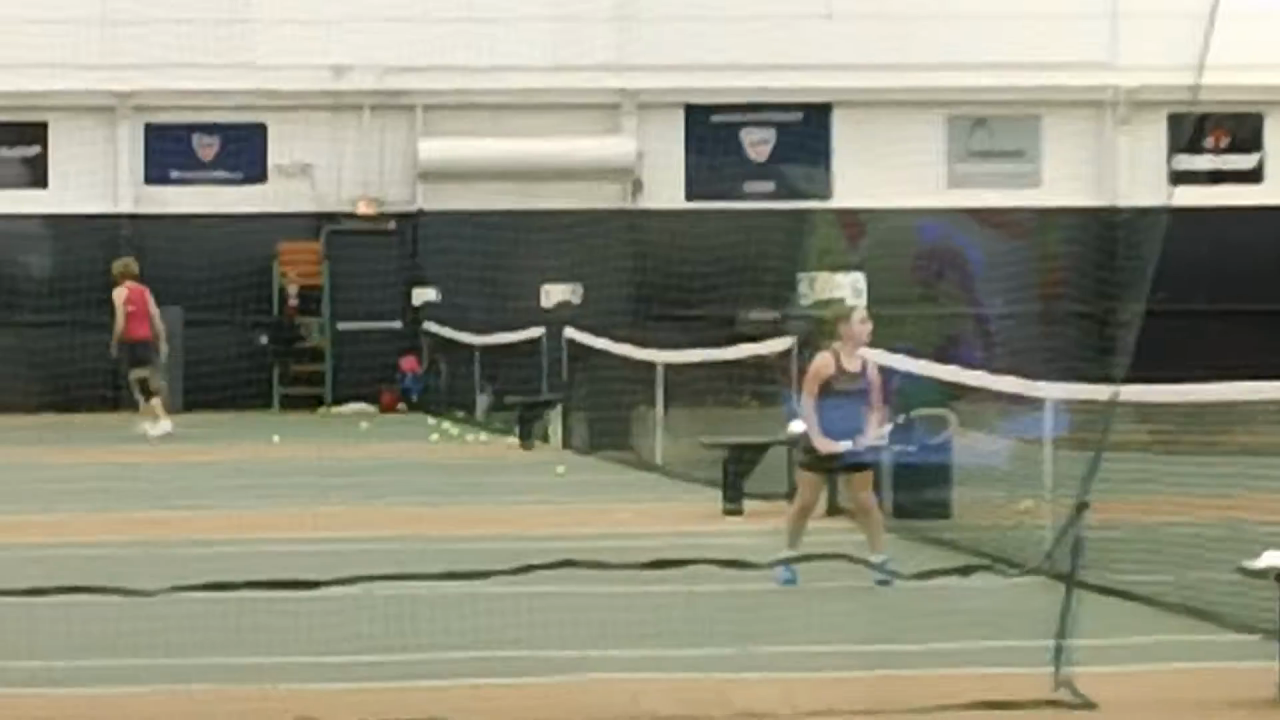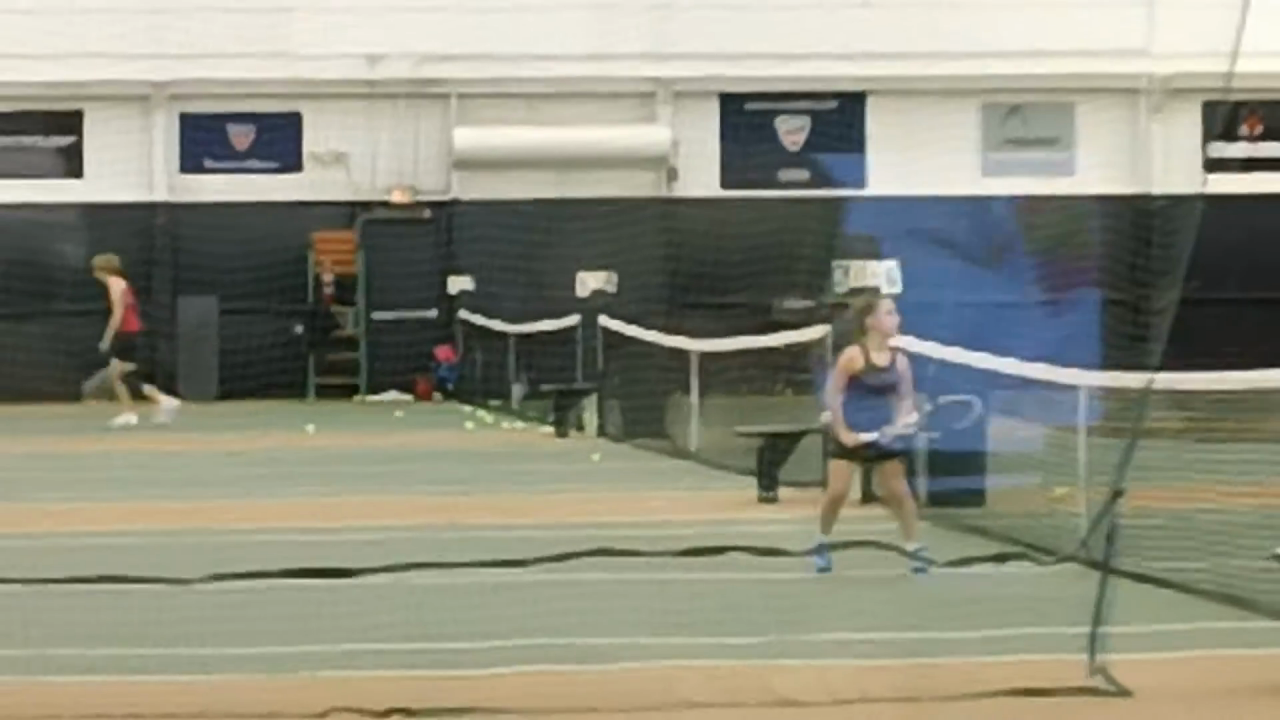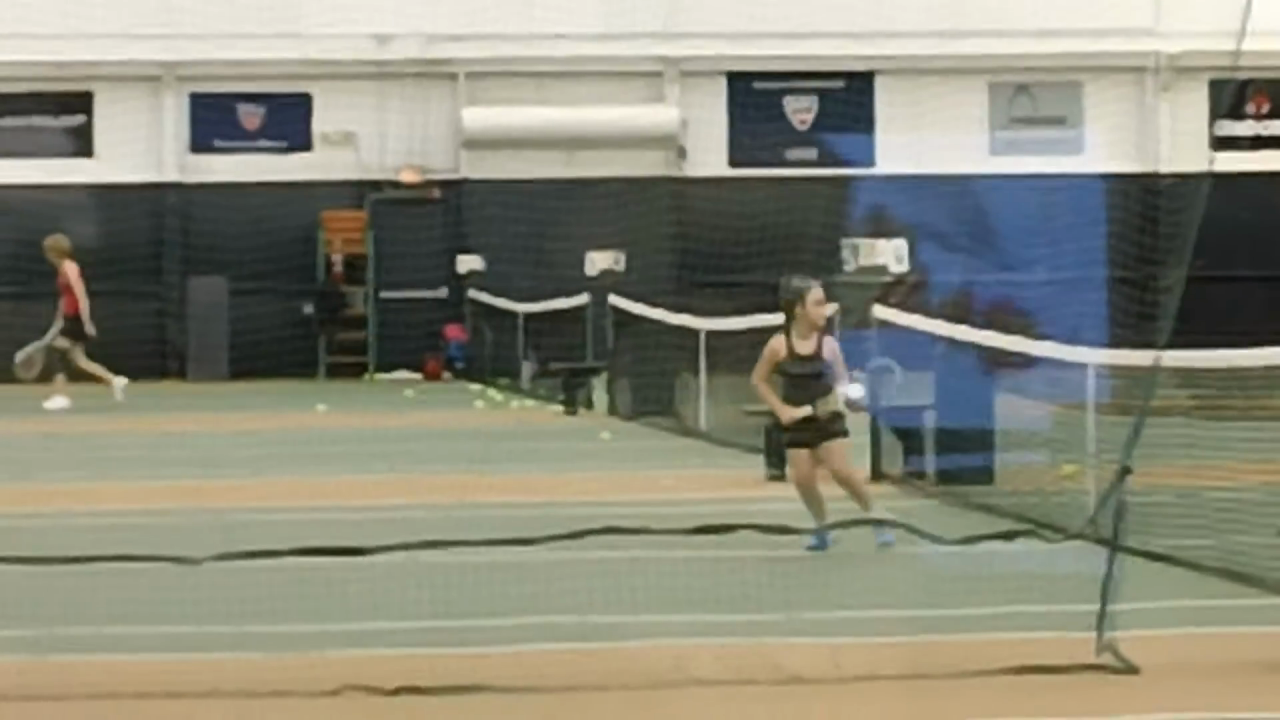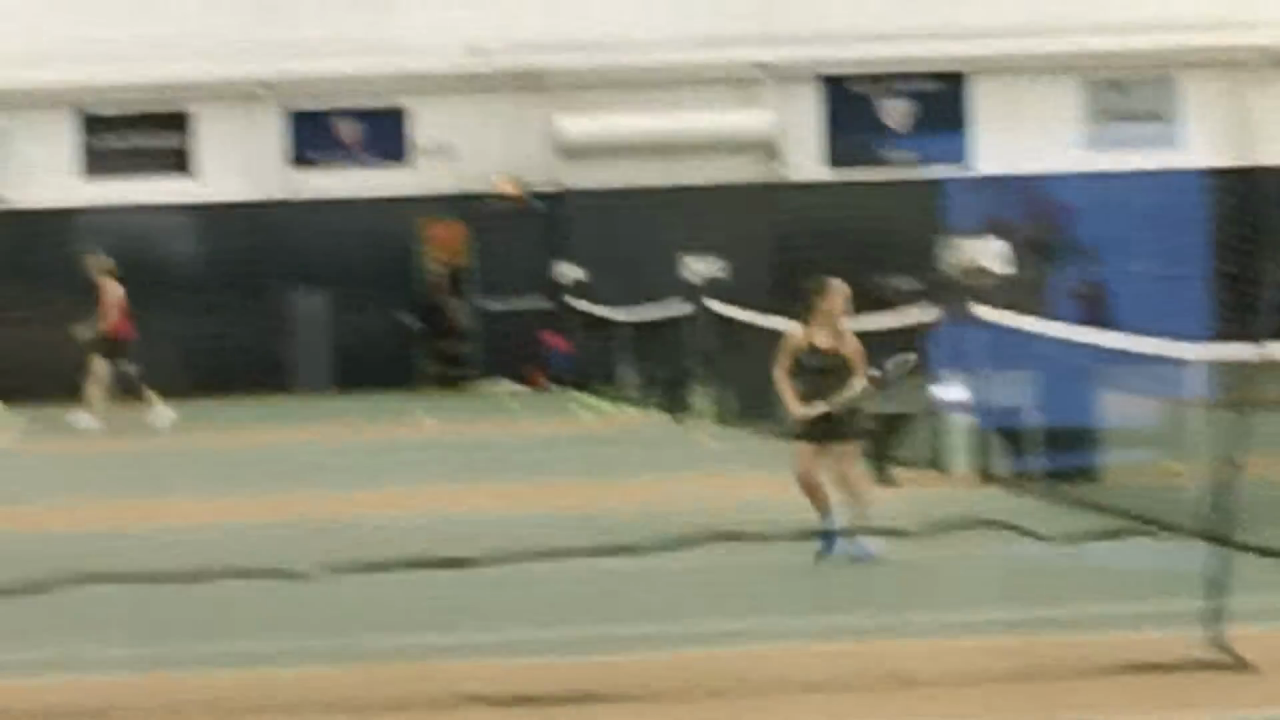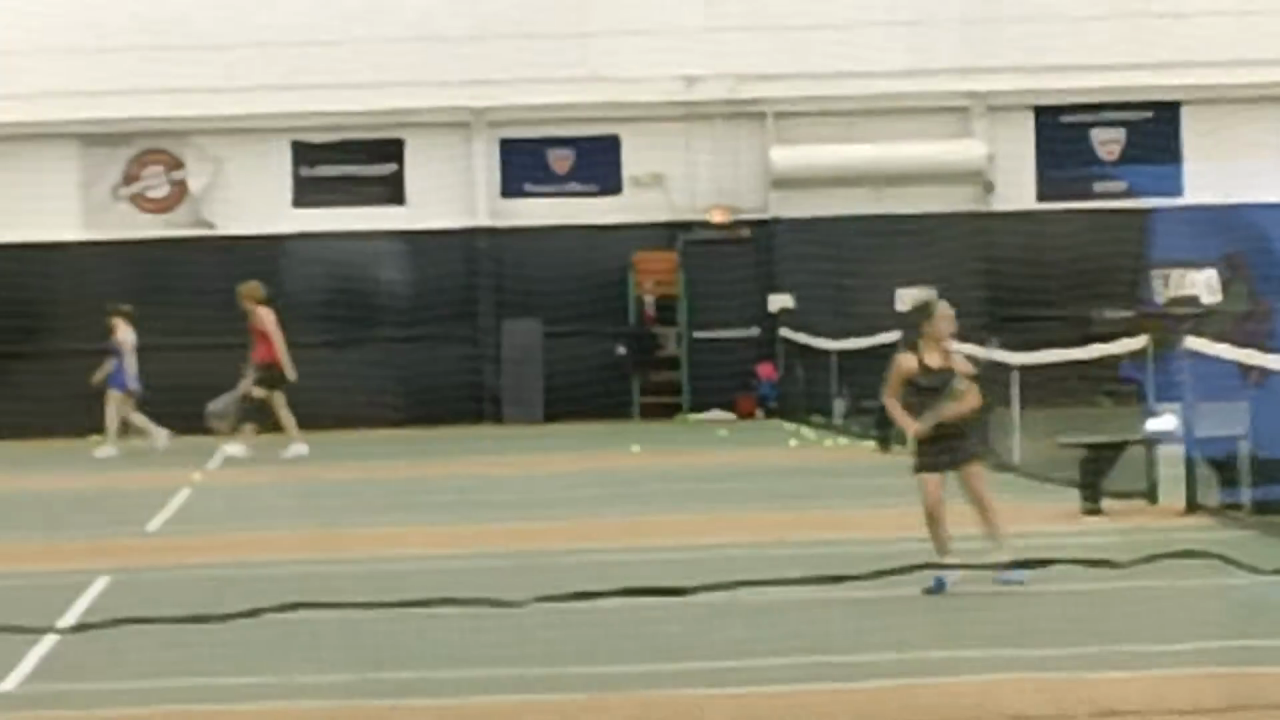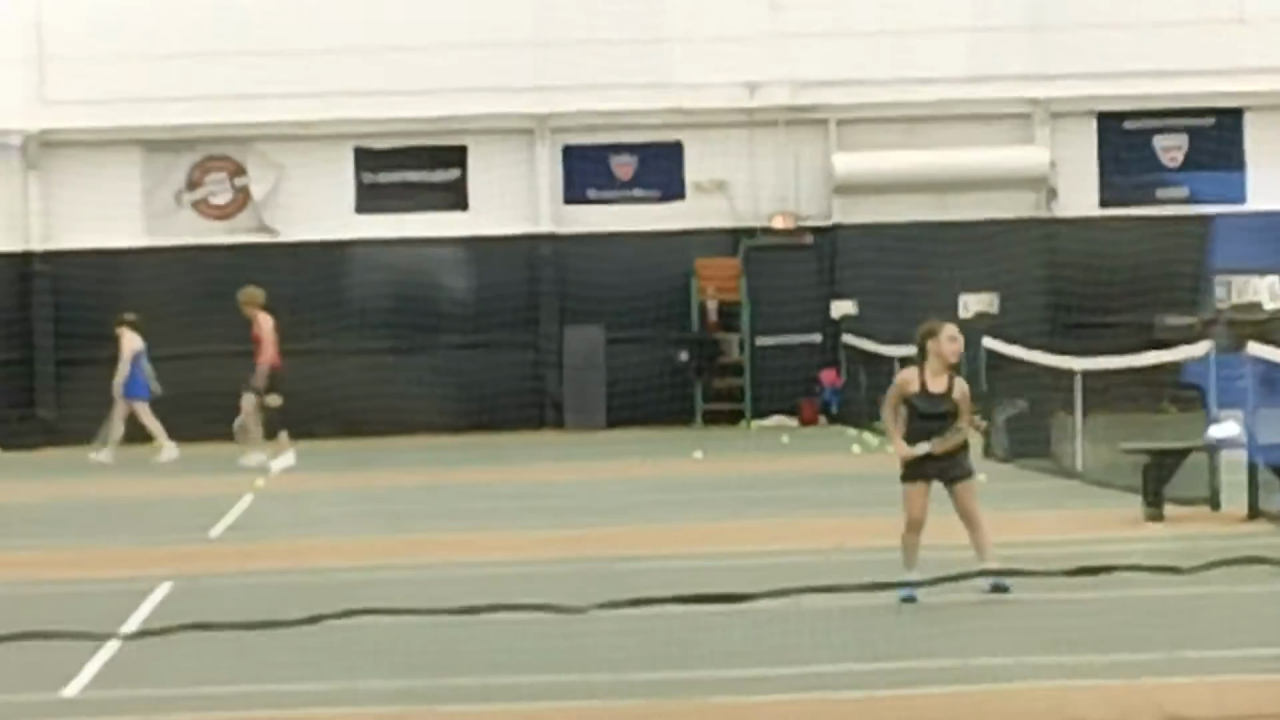
dt=0.4s
person 1, frame 1
left shoulder: (870, 368)
right shoulder: (824, 361)
left elbow: (876, 408)
right elbow: (806, 402)
left wrist: (870, 434)
right wrist: (817, 437)
left hip: (856, 445)
right hip: (822, 443)
left knee: (865, 502)
right knee: (805, 502)
left ankle: (880, 560)
right ankle: (788, 558)
person 1, frame 2
left shoulder: (899, 360)
right shoulder: (852, 355)
left elbow: (906, 398)
right elbow: (831, 394)
left wrist: (900, 423)
right wrist: (841, 431)
left hip: (884, 435)
right hip: (851, 435)
left knee: (898, 492)
right knee: (836, 492)
left ankle: (914, 549)
right ankle: (823, 544)
person 1, frame 3
left shoulder: (829, 344)
right shoulder: (778, 345)
left elbow: (843, 380)
right elbow: (758, 380)
left wrist: (837, 399)
right wrist: (781, 409)
left hip: (828, 418)
right hip: (795, 420)
left knee: (842, 472)
right knee: (803, 479)
left ankle: (876, 519)
right ankle: (822, 528)
person 1, frame 4
left shoulder: (846, 340)
right shoulder: (797, 338)
left elbow: (860, 378)
right elbow: (780, 371)
left wrist: (845, 396)
right wrist: (793, 404)
left hip: (840, 416)
right hip: (812, 417)
left knee: (846, 473)
right knee: (803, 474)
left ankle: (864, 535)
right ankle: (830, 526)
person 1, frame 5
left shoulder: (956, 360)
right shoulder: (906, 361)
left elbow: (974, 398)
right elbow: (890, 398)
left wrist: (950, 411)
right wrist: (908, 424)
left hip: (959, 437)
right hip: (929, 443)
left knee: (981, 499)
right knee: (932, 507)
left ankle: (1005, 559)
right ankle: (946, 568)
person 1, frame 6
left shoulder: (959, 386)
right shoulder: (908, 378)
left elbow: (966, 426)
right elbow: (888, 410)
left wrist: (947, 443)
right wrist: (898, 444)
left hip: (952, 456)
right hip: (916, 458)
left knee: (971, 515)
right knee: (914, 519)
left ankle: (991, 573)
right ankle: (909, 581)
